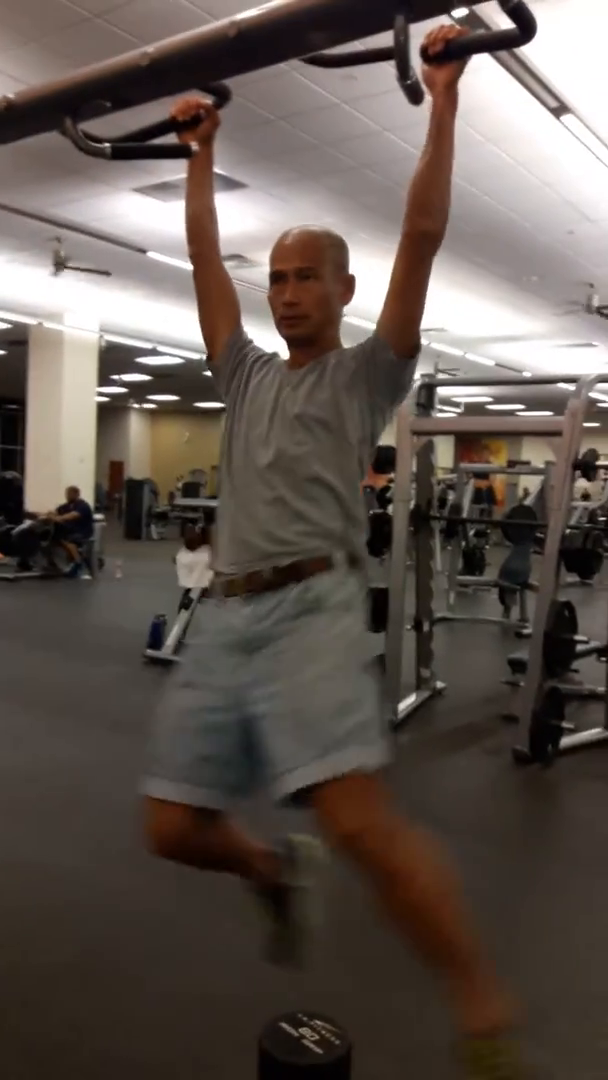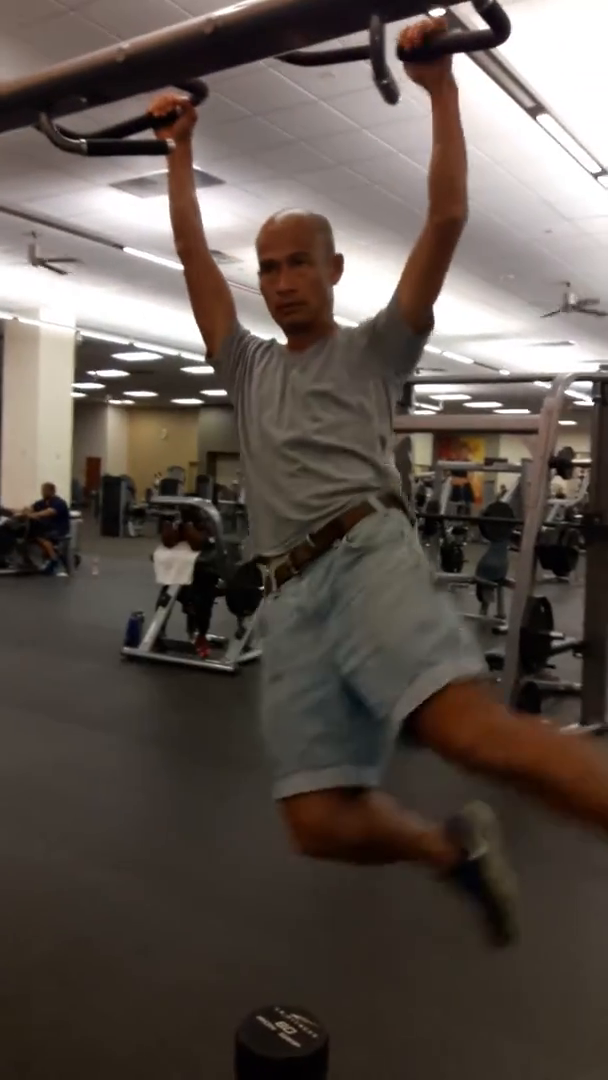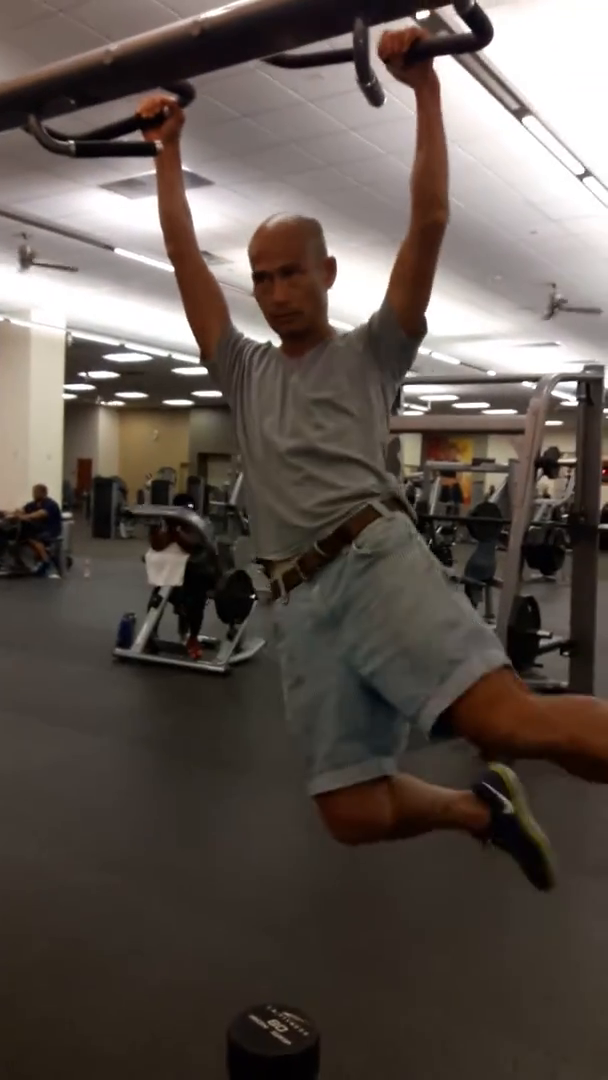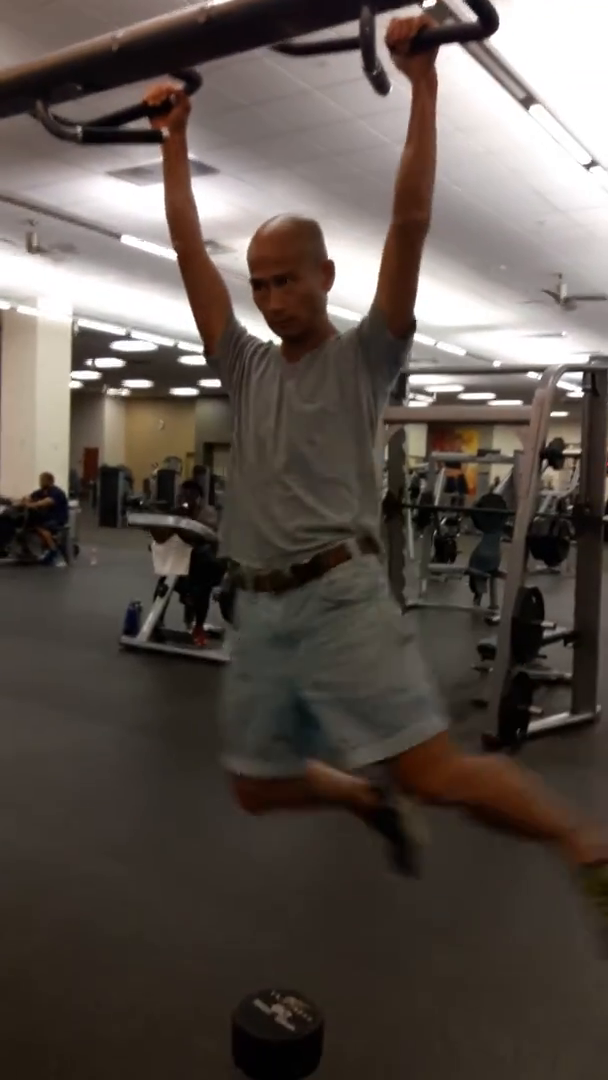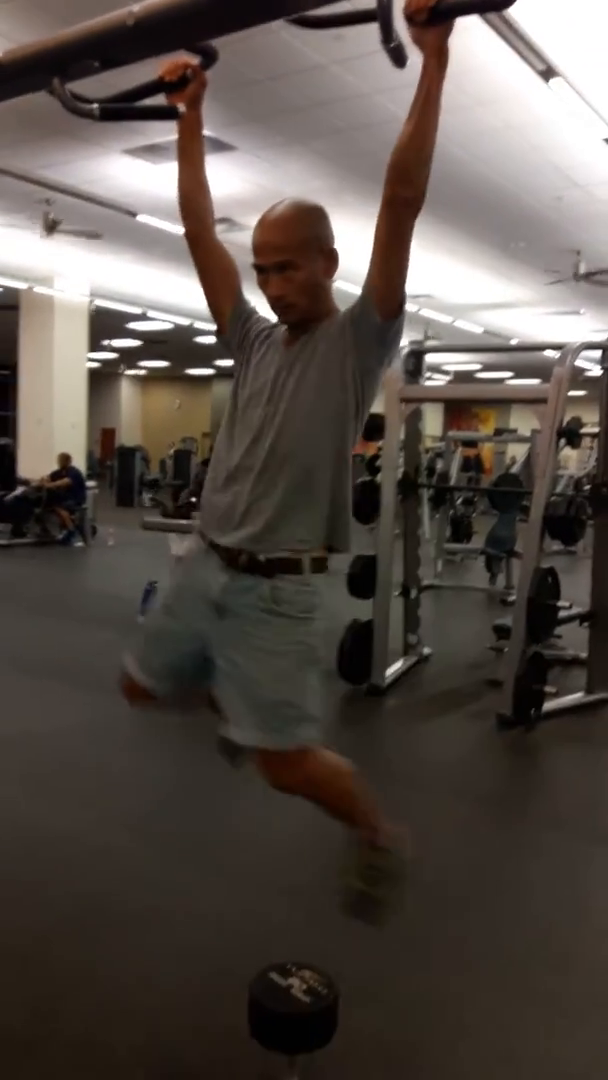
dt=0.2s
person 1, frame 1
left shoulder: (367, 370)
right shoulder: (246, 376)
left elbow: (419, 238)
right elbow: (207, 263)
left wrist: (443, 99)
right wrist: (200, 152)
left hip: (314, 609)
right hip: (226, 618)
left knee: (363, 820)
right knee: (167, 829)
right ankle: (275, 870)
person 1, frame 2
left shoulder: (374, 349)
right shoulder: (246, 364)
left elbow: (445, 225)
right elbow: (193, 254)
left wrist: (438, 90)
right wrist: (180, 148)
left hip: (366, 557)
right hip: (290, 595)
left knee: (474, 732)
right knee: (321, 825)
right ankle: (458, 845)
person 1, frame 3
left shoulder: (371, 352)
right shoulder: (244, 368)
left elbow: (429, 223)
right elbow: (184, 254)
left wrist: (424, 90)
right wrist: (166, 149)
left hip: (375, 559)
right hip: (302, 601)
left knee: (508, 717)
right knee: (353, 814)
right ankle: (482, 807)
person 1, frame 4
left shoulder: (365, 355)
right shoulder: (246, 365)
left elbow: (410, 222)
right elbow: (189, 250)
left wrist: (421, 85)
right wrist: (175, 140)
left hip: (339, 597)
right hip: (263, 608)
left knee: (433, 770)
right knee: (257, 788)
right ankle: (366, 796)
person 1, frame 5
left shoulder: (360, 336)
right shoulder: (257, 341)
left elbow: (401, 199)
right elbow: (199, 229)
right wrist: (190, 115)
left hip: (276, 590)
right hip: (207, 570)
left knee: (289, 762)
right knee: (140, 687)
left ankle: (376, 840)
right ankle: (252, 714)
